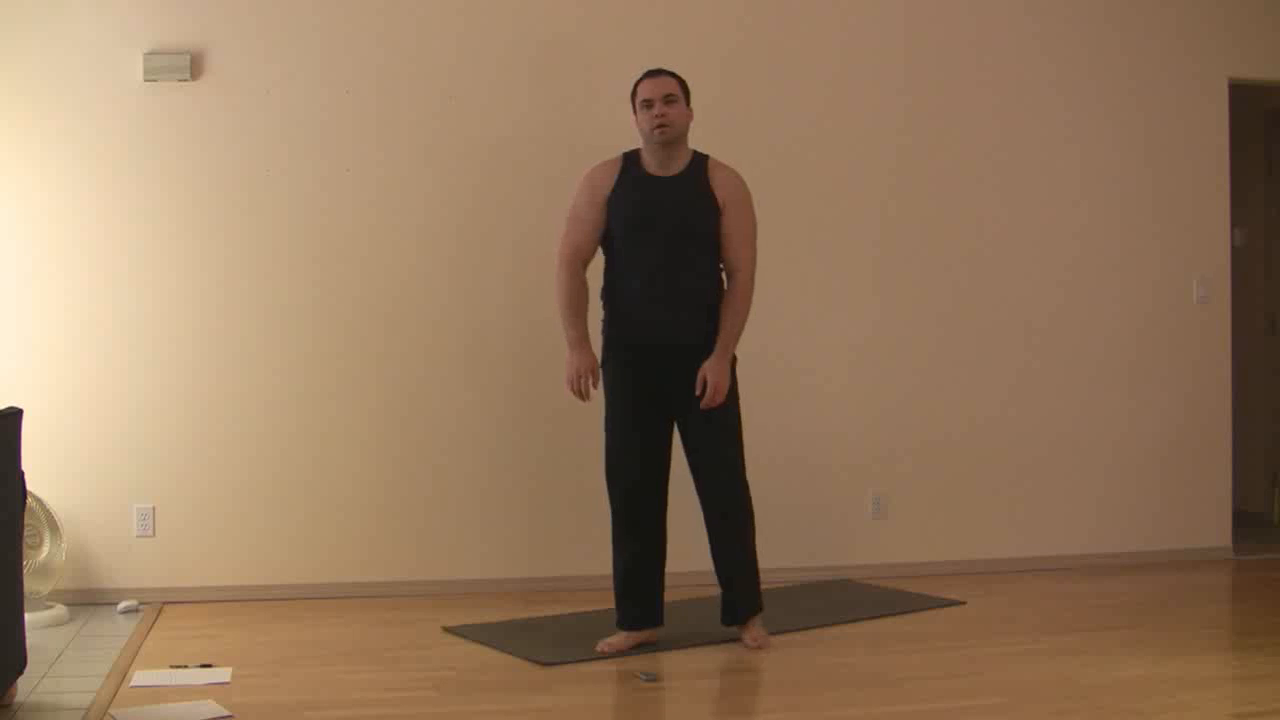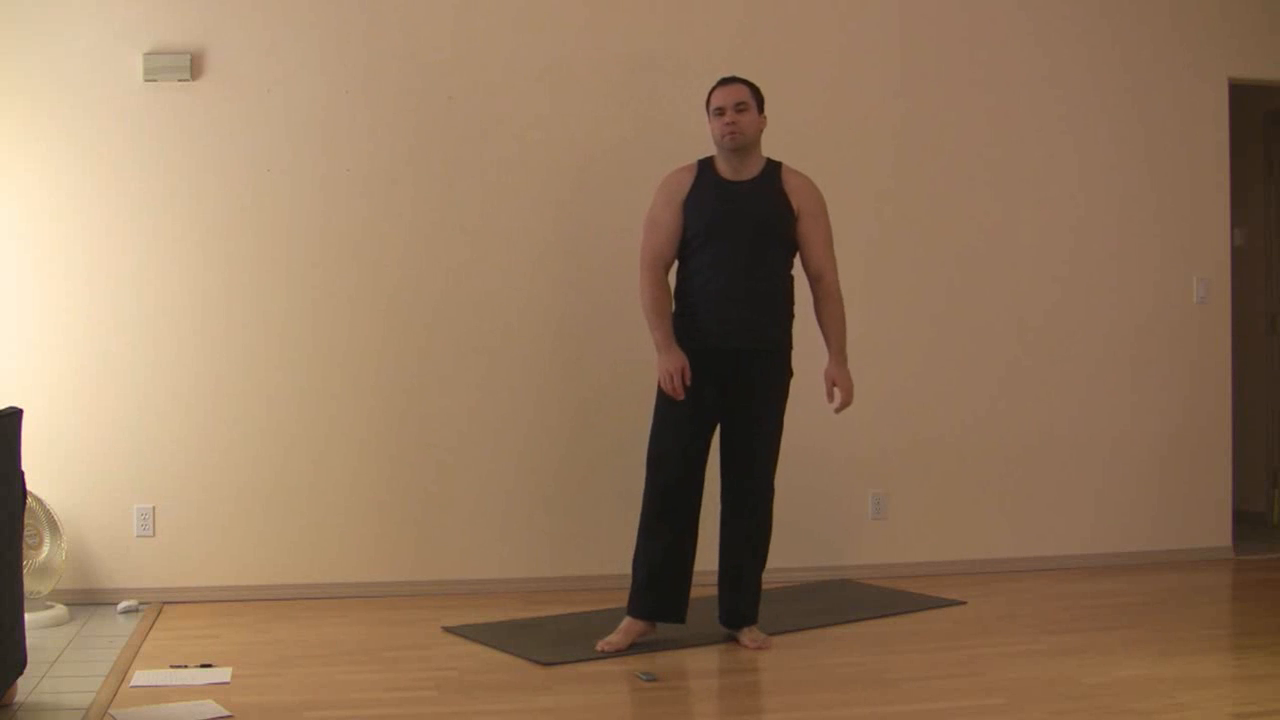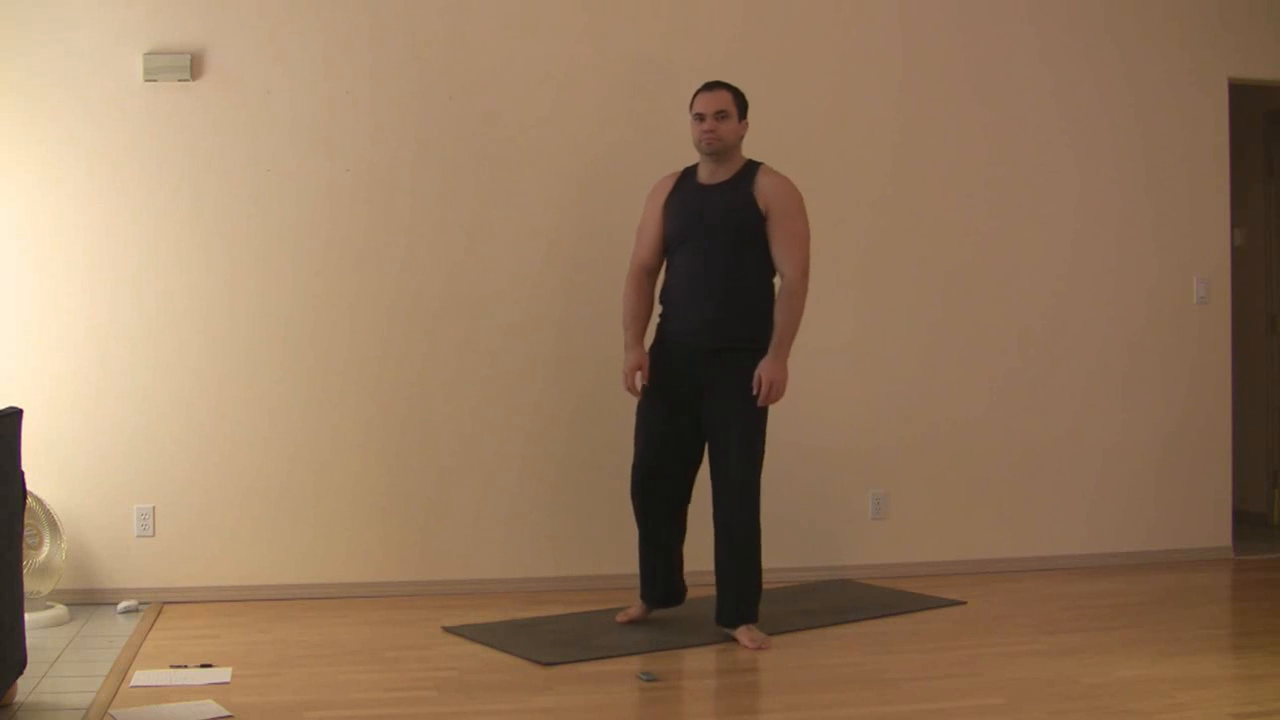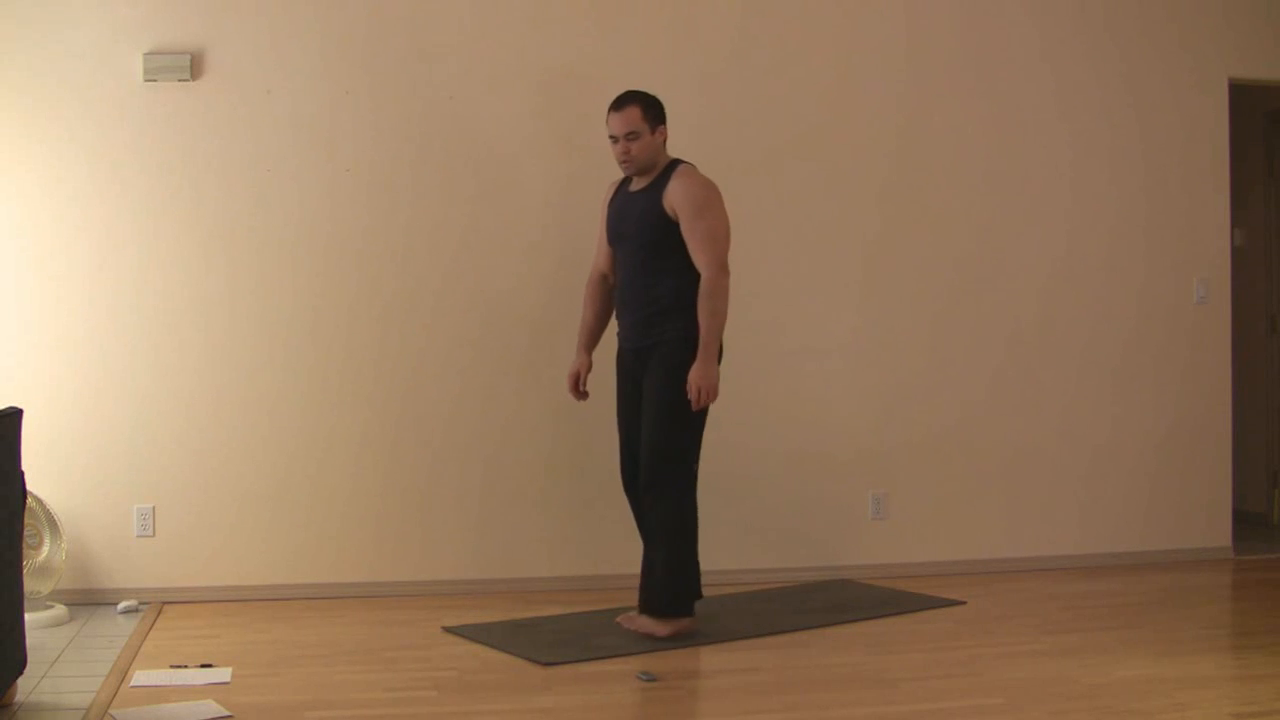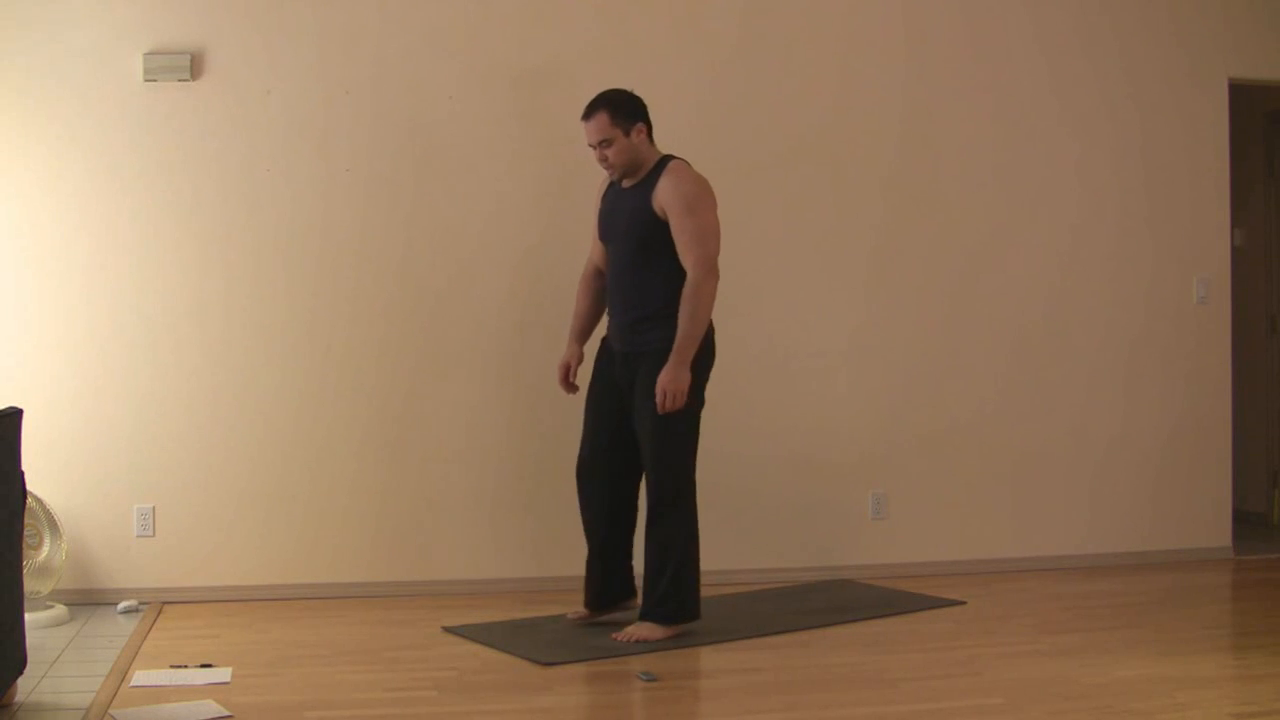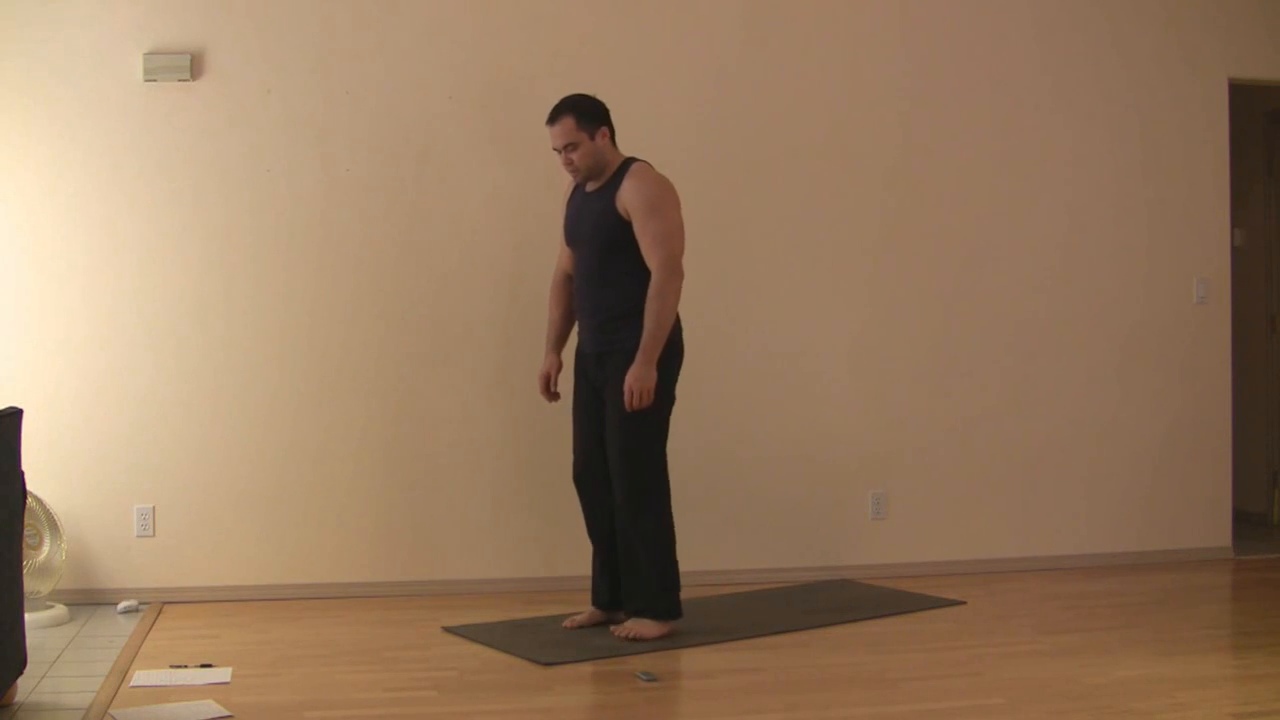
dt=0.7s
person 1, frame 1
left shoulder: (722, 183)
right shoulder: (605, 180)
left elbow: (741, 275)
right elbow: (571, 265)
left wrist: (722, 355)
right wrist: (577, 346)
left hip: (702, 357)
right hip: (630, 358)
left knee: (724, 484)
right knee: (632, 490)
left ankle: (746, 610)
right ankle: (638, 618)
person 1, frame 2
left shoulder: (796, 190)
right shoulder: (682, 185)
left elbow: (824, 278)
right elbow: (652, 270)
left wrist: (837, 357)
right wrist: (666, 347)
left hip: (764, 361)
right hip: (693, 356)
left knee: (750, 489)
right knee: (670, 481)
left ankle: (741, 615)
right ankle: (645, 611)
person 1, frame 3
left shoulder: (771, 189)
right shoulder: (668, 190)
left elbow: (794, 277)
right elbow: (642, 271)
left wrist: (777, 355)
right wrist: (633, 345)
left hip: (740, 360)
right hip: (672, 355)
left knee: (736, 488)
right knee: (653, 477)
left ankle: (739, 613)
right ankle: (658, 591)
person 1, frame 4
left shoulder: (688, 188)
right shoulder: (617, 195)
left elbow: (714, 273)
right elbow: (603, 276)
left wrist: (707, 358)
right wrist: (584, 350)
left hip: (679, 350)
right hip: (635, 350)
left knee: (665, 473)
right knee: (640, 475)
left ankle: (669, 606)
right ankle: (668, 597)
person 1, frame 5
left shoulder: (680, 185)
right shoulder: (610, 191)
left elbow: (702, 275)
right elbow: (597, 271)
left wrist: (680, 362)
right wrist: (575, 342)
left hip: (667, 357)
right hip: (619, 351)
left knee: (666, 483)
right knee: (597, 469)
left ankle: (669, 610)
right ankle: (607, 591)
person 1, frame 6
left shoulder: (643, 186)
right shoulder: (577, 194)
left elbow: (666, 275)
right elbow: (566, 276)
left wrist: (647, 361)
right wrist: (553, 350)
left hip: (639, 355)
right hip: (594, 354)
left knee: (637, 478)
right knee: (593, 478)
left ankle: (656, 607)
right ankle: (612, 598)
